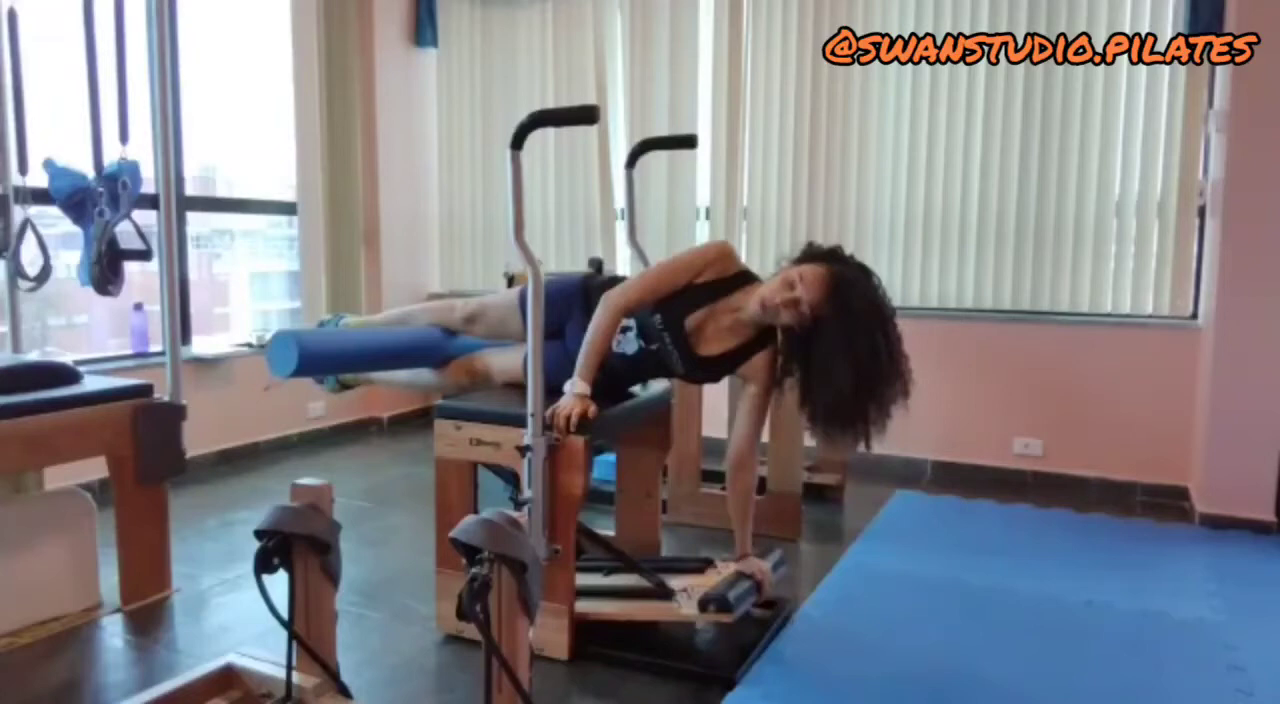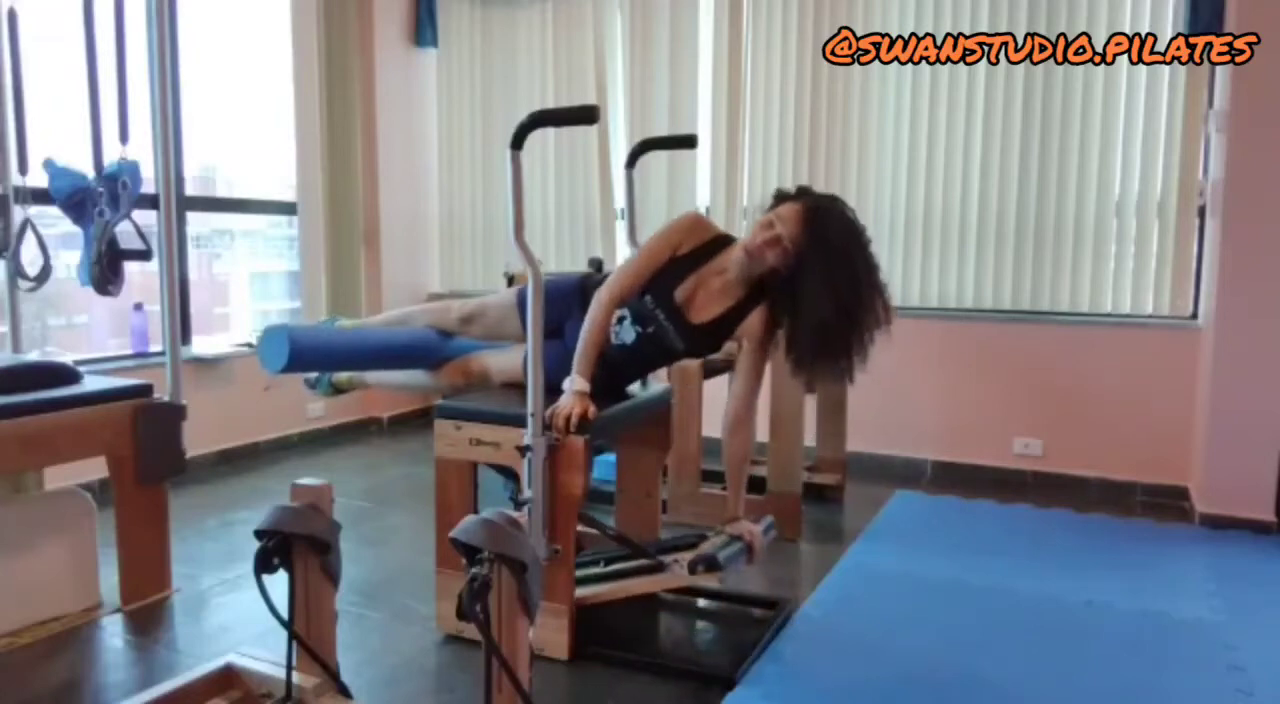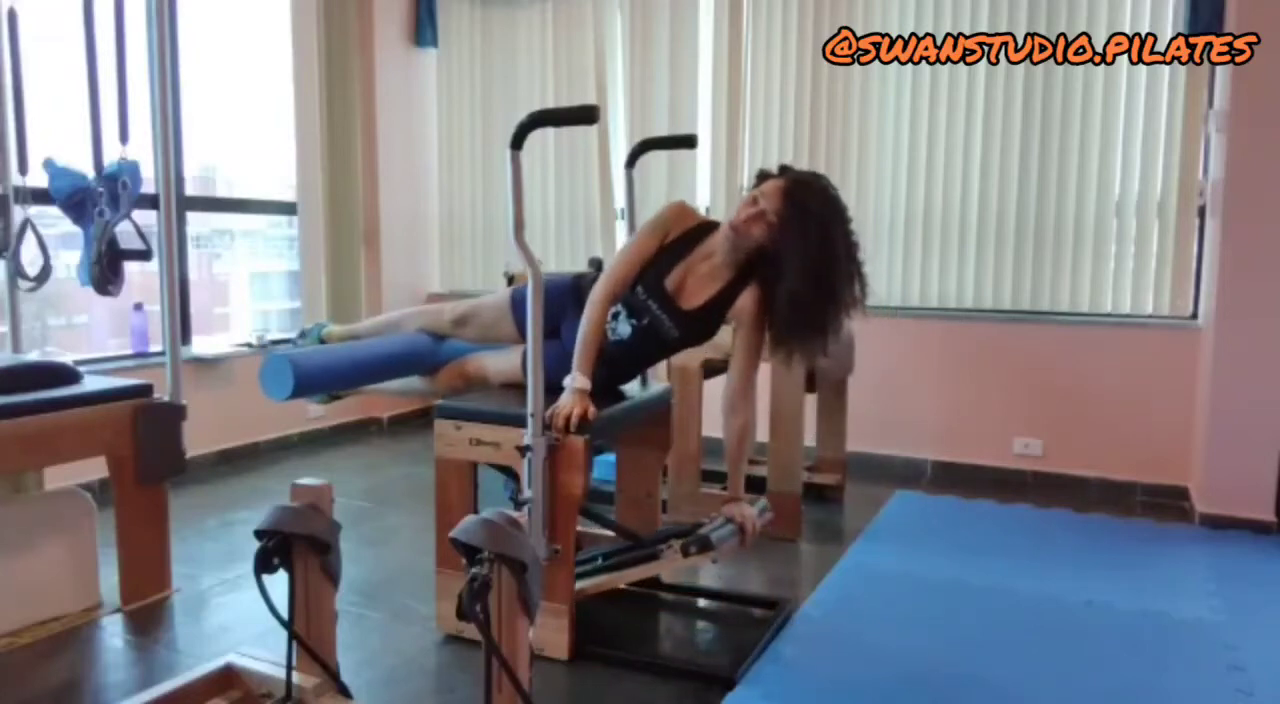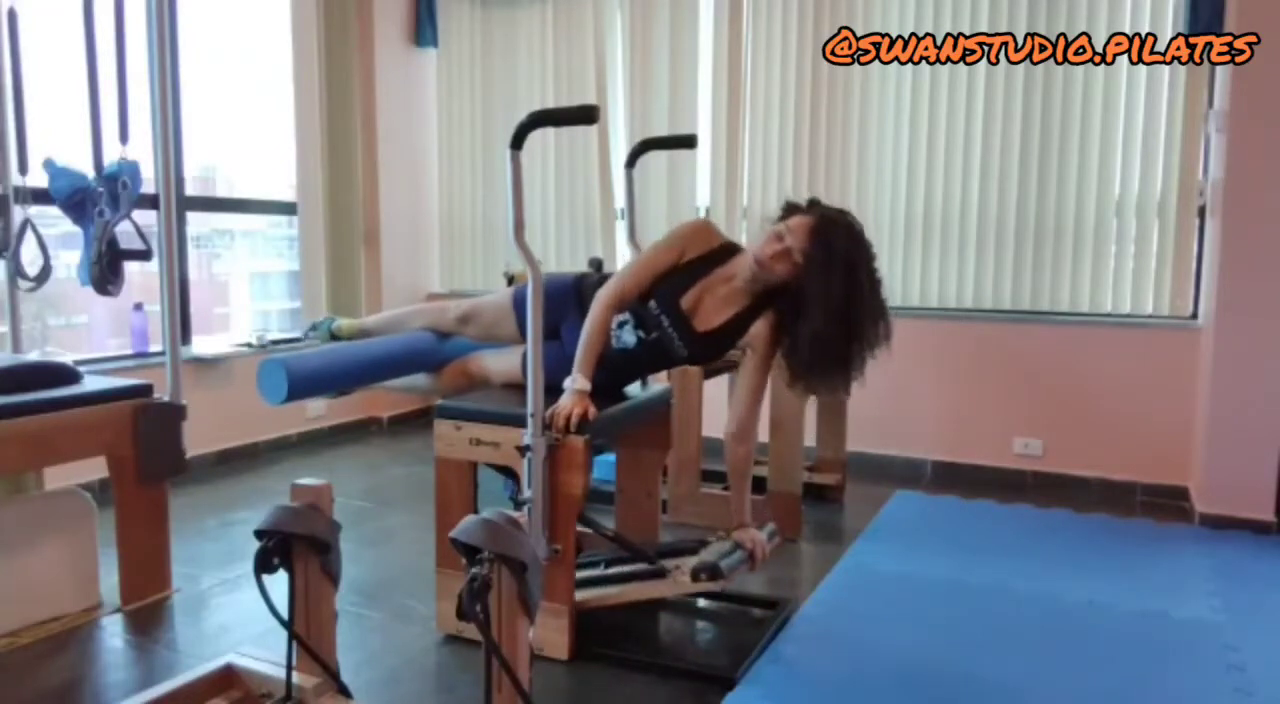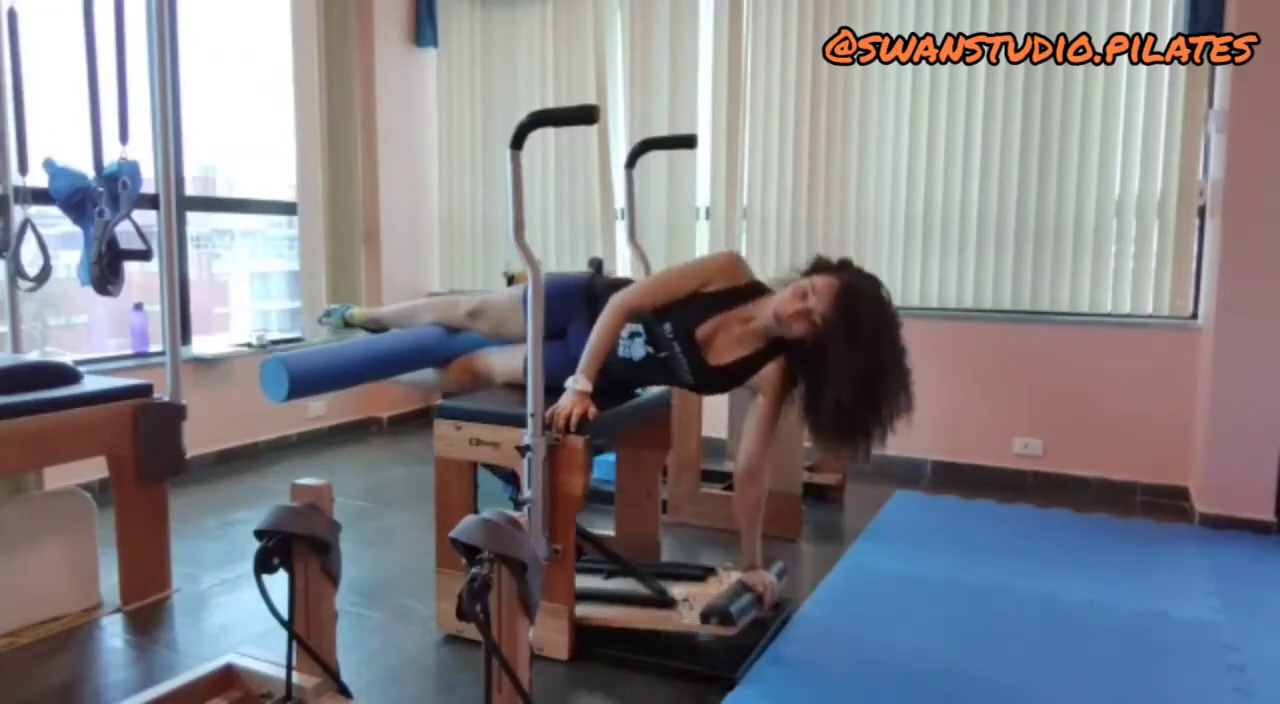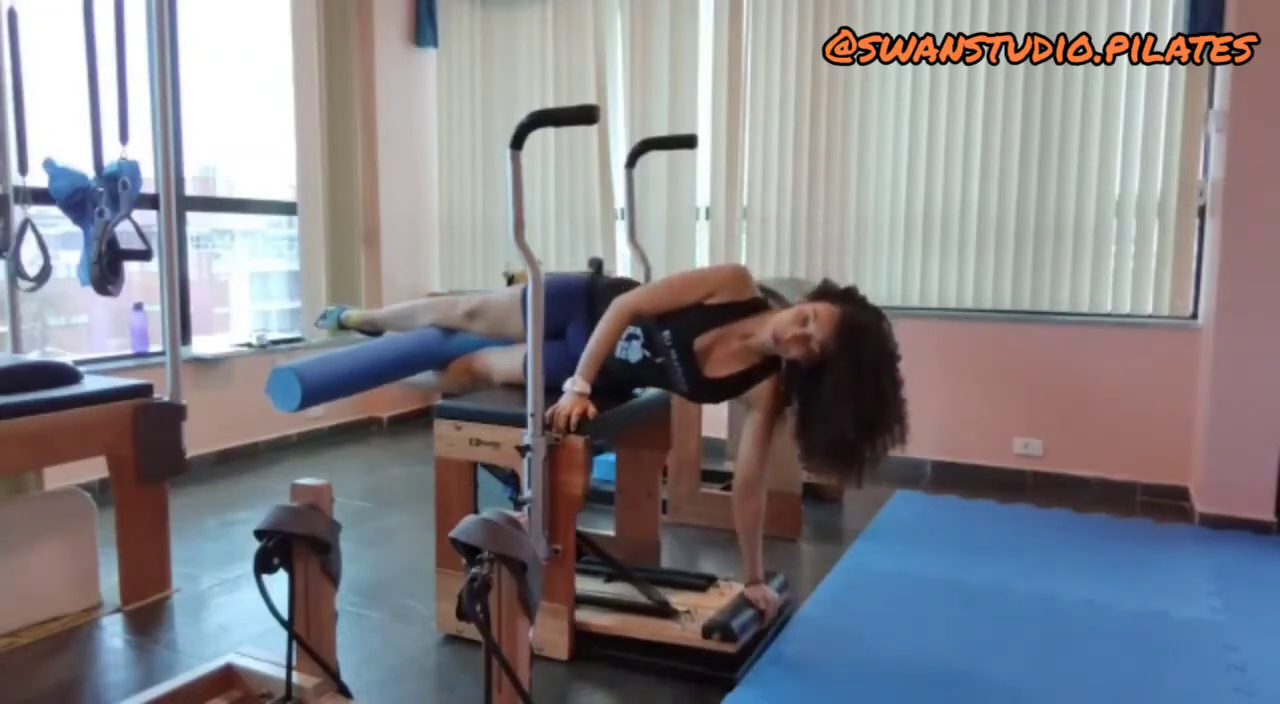
dt=0.5s
person 1, frame 1
left shoulder: (762, 361)
right shoulder: (718, 262)
left elbow: (742, 456)
right elbow: (615, 300)
left wrist: (744, 551)
right wrist: (574, 389)
left hip: (607, 370)
right hip: (583, 306)
left knee: (467, 372)
right knee: (463, 315)
left ankle: (352, 374)
right ankle: (351, 328)
person 1, frame 2
left shoulder: (755, 319)
right shoulder: (695, 232)
left elbow: (738, 419)
right elbow: (609, 295)
left wrist: (735, 513)
right wrist: (577, 386)
left hip: (604, 368)
right hip: (578, 304)
left knee: (465, 372)
right knee: (461, 318)
left ankle: (347, 377)
right ankle: (346, 331)
person 1, frame 3
left shoulder: (747, 299)
right shoulder: (680, 220)
left elbow: (739, 402)
right elbow: (603, 292)
left wrist: (734, 494)
right wrist: (578, 384)
left hip: (602, 362)
right hip: (572, 304)
left knee: (462, 375)
right knee: (451, 318)
right ankle: (336, 335)
person 1, frame 4
left shoulder: (761, 327)
right shoulder: (701, 238)
left elbow: (741, 430)
right elbow: (611, 296)
left wrist: (741, 520)
right wrist: (577, 384)
left hip: (605, 366)
right hip: (578, 305)
left knee: (464, 373)
right knee: (458, 317)
right ankle: (346, 329)
person 1, frame 5
left shoulder: (772, 371)
right shoulder: (729, 273)
left elbow: (751, 471)
right elbow: (623, 302)
left wrist: (752, 563)
right wrist: (577, 384)
left hip: (608, 371)
right hip: (589, 307)
left knee: (473, 370)
right knee: (466, 311)
right ankle: (365, 317)
person 1, frame 6
left shoulder: (766, 388)
right shoulder: (732, 285)
left elbow: (749, 483)
right elbow: (624, 306)
left wrist: (754, 577)
right wrist: (576, 386)
left hip: (609, 370)
right hip: (589, 306)
left knee: (472, 370)
right knee: (468, 312)
right ankle: (362, 318)
